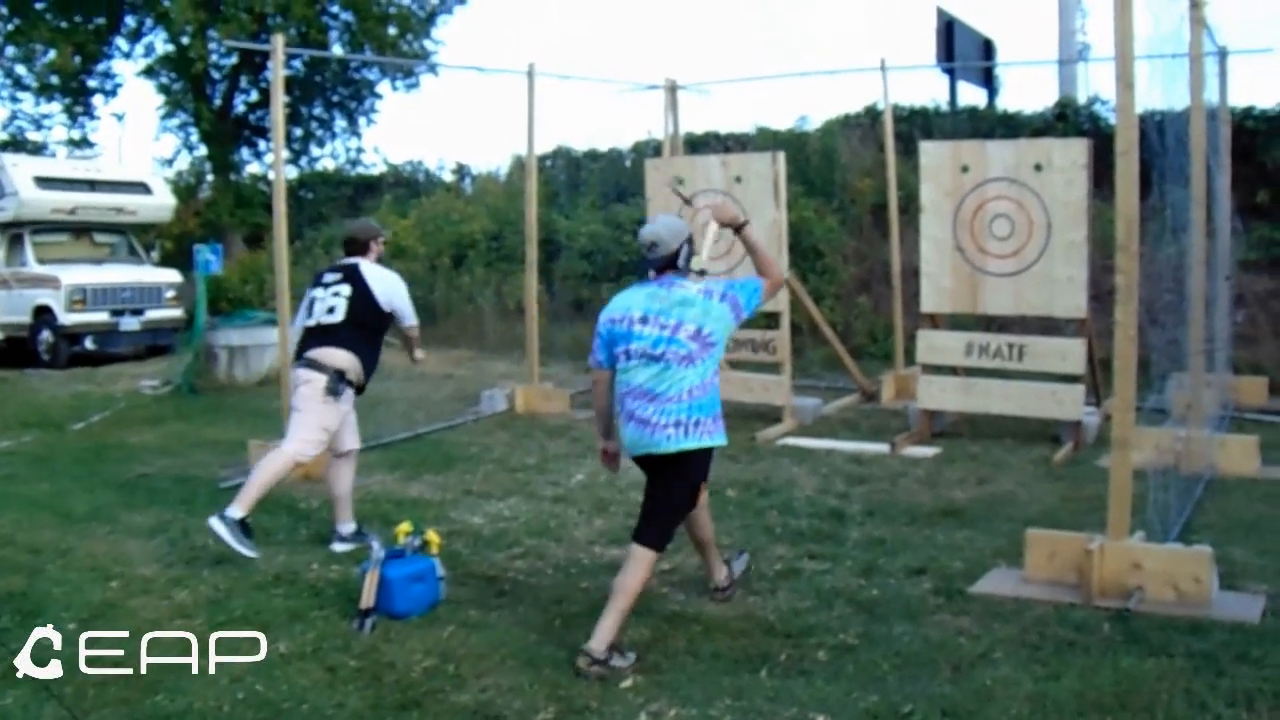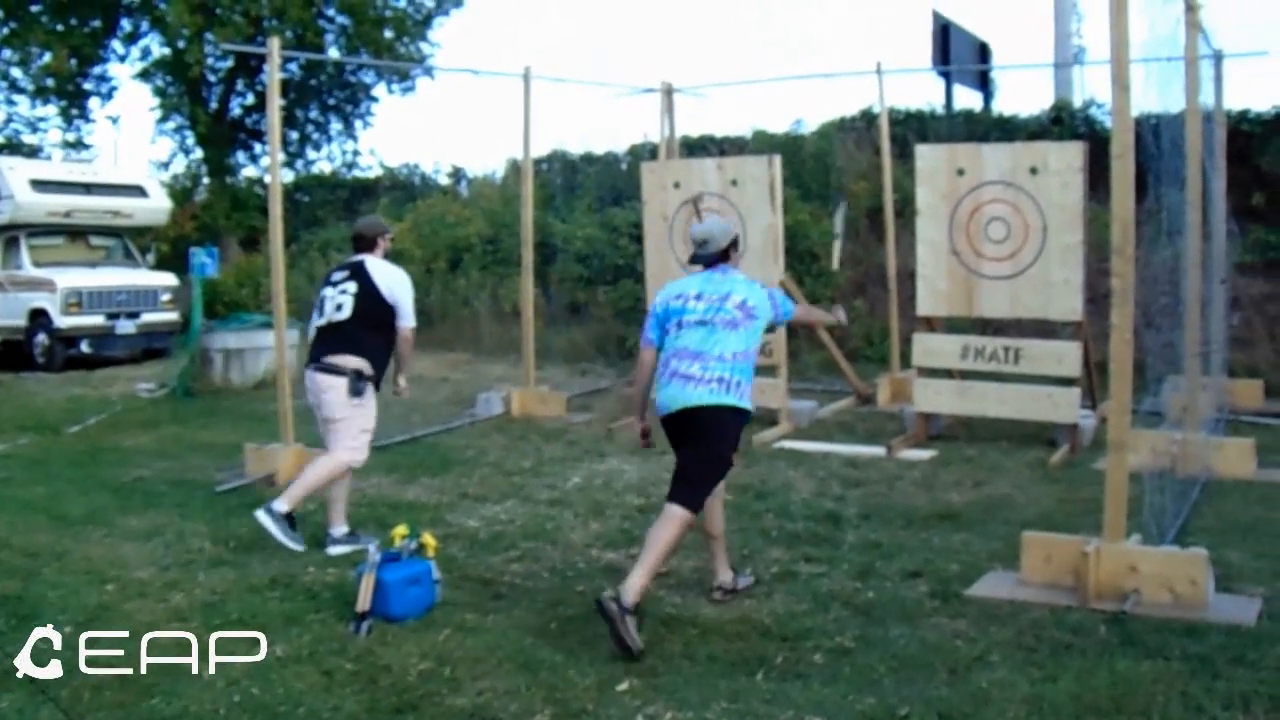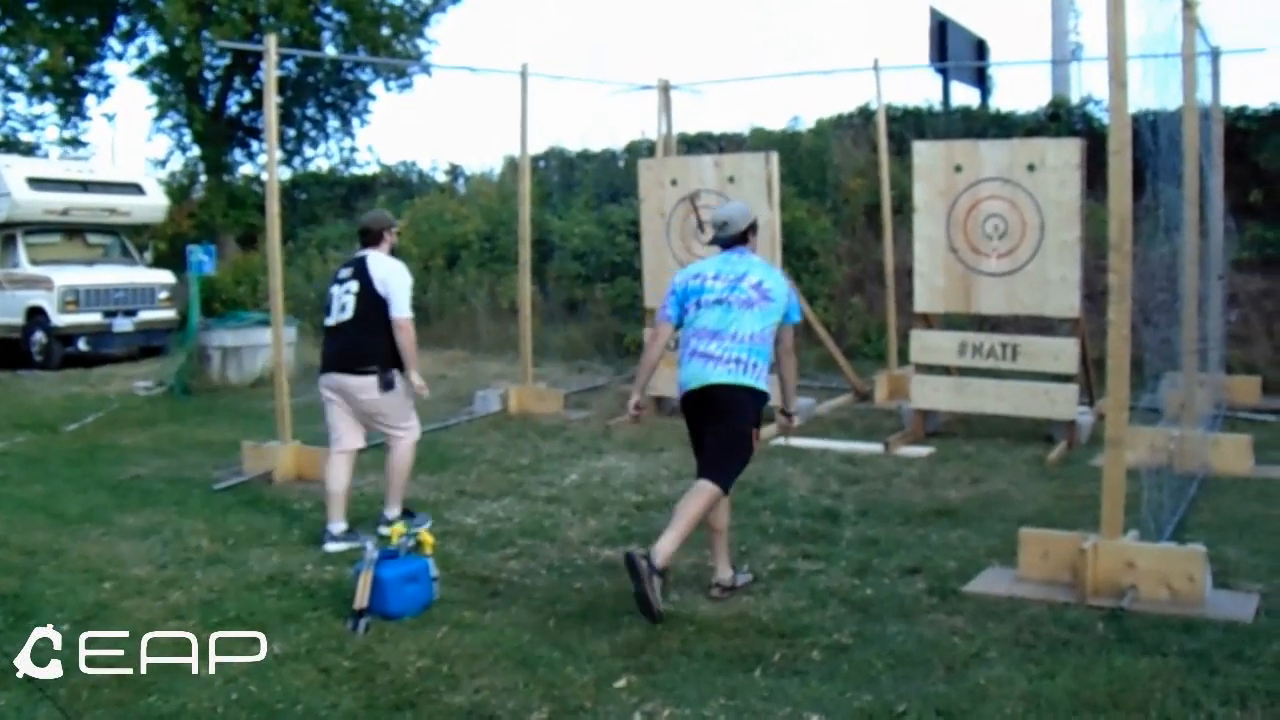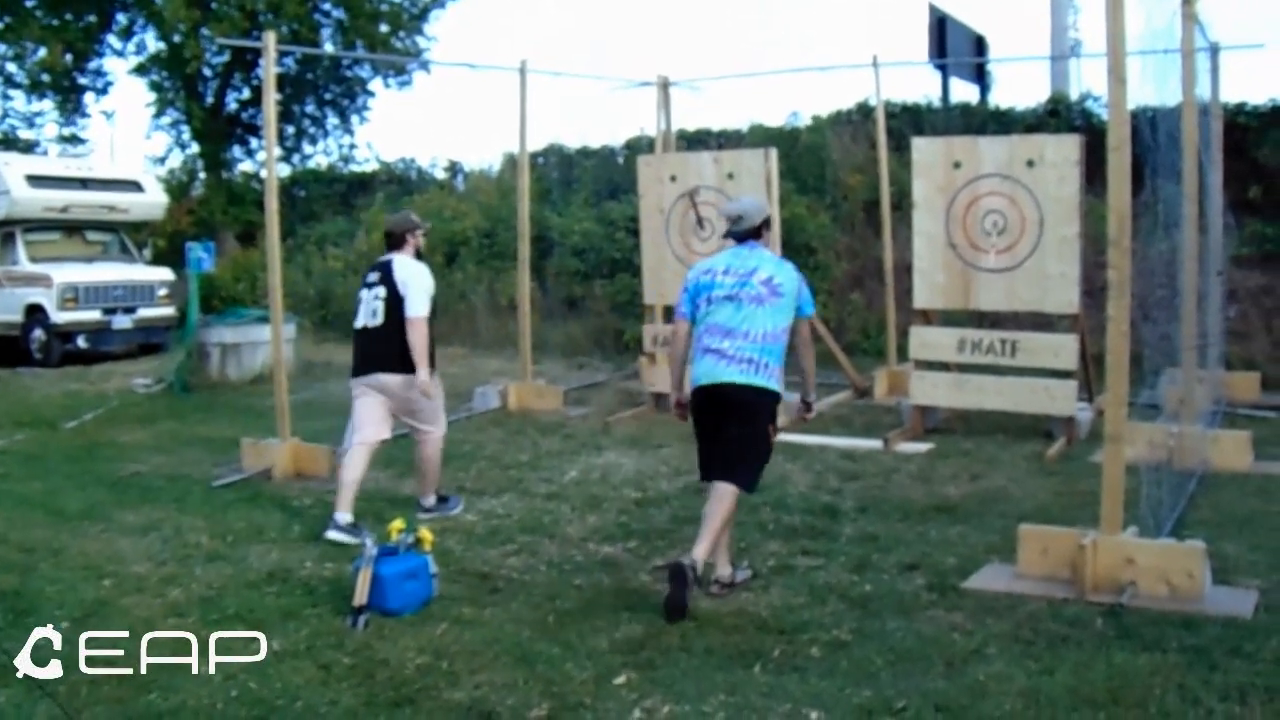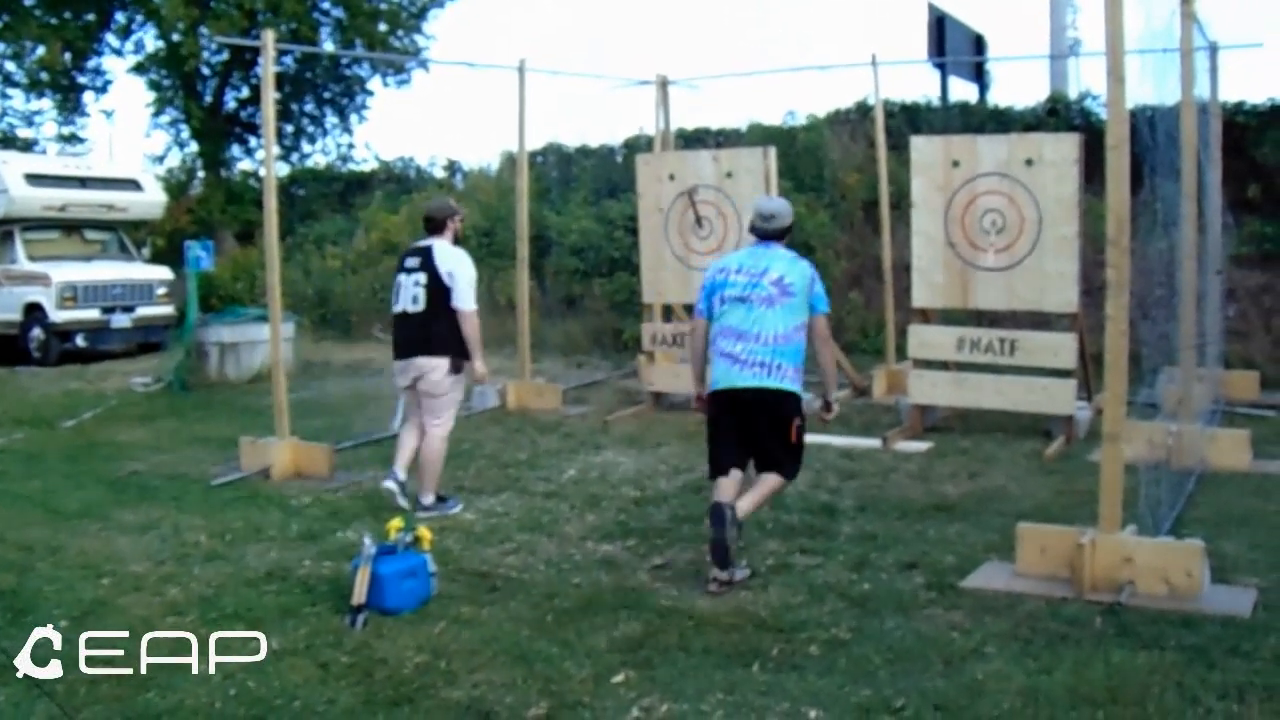
dt=0.3s
person 1, frame 1
left shoulder: (617, 306)
right shoulder: (714, 299)
left elbow: (601, 381)
right elbow: (774, 279)
left wrist: (606, 437)
right wrist: (740, 228)
left hip: (638, 436)
right hip: (687, 436)
left knee: (692, 492)
right knee: (647, 540)
left ankle: (719, 574)
right ankle: (599, 647)
person 1, frame 2
left shoulder: (669, 294)
right shoulder: (756, 293)
left elbow: (645, 360)
right elbow: (797, 314)
left wrist: (640, 416)
right wrist: (831, 316)
left hip: (673, 406)
right hip: (719, 406)
left knee: (709, 482)
right knee: (683, 503)
left ankle: (725, 576)
right ankle: (626, 596)
person 1, frame 3
left shoulder: (689, 276)
right shoulder: (775, 279)
left elbow: (659, 337)
right elbow: (786, 349)
left wrist: (638, 390)
right wrist: (788, 404)
left hip: (694, 387)
right hip: (741, 387)
left knee: (715, 475)
right knee: (714, 479)
left ankle: (724, 573)
right ankle: (655, 558)
person 1, frame 4
left shoulder: (703, 270)
right shoulder: (787, 273)
left elbow: (681, 335)
right elbow: (803, 339)
left wrist: (677, 389)
right wrist: (809, 393)
left hip: (707, 384)
right hip: (757, 386)
left knee: (719, 477)
right knee: (734, 479)
left ankle: (722, 569)
right ankle: (696, 562)
person 1, frame 5
left shoulder: (719, 268)
right shoulder: (802, 270)
left elbow: (699, 331)
right elbow: (821, 336)
left wrist: (699, 384)
right wrist: (830, 393)
left hip: (725, 383)
right hip: (777, 385)
left knee: (728, 471)
right knee: (782, 467)
left ankle: (722, 568)
right ankle: (733, 515)
person 2, frame 1
left shoulder: (322, 278)
right shoulder: (385, 279)
left elbow: (298, 331)
right elbow: (410, 327)
right wrist: (414, 350)
left hip: (312, 370)
right hip: (331, 378)
left knee: (345, 450)
right knee: (295, 450)
left ankle: (345, 531)
right ankle: (234, 515)
person 2, frame 2
left shoulder: (334, 275)
right shoulder: (393, 275)
right elbow: (404, 332)
right wrist: (401, 374)
left hip: (318, 372)
right hip: (348, 376)
left knee: (342, 452)
right knee: (346, 454)
left ankle: (339, 532)
right ankle: (278, 509)
person 2, frame 3
left shoulder: (342, 272)
right shoulder: (391, 268)
right elbow: (401, 323)
right wrist: (412, 371)
left hip: (332, 373)
right hip: (371, 374)
left knee: (342, 447)
right knee: (405, 436)
left ankle: (336, 530)
right ankle: (393, 514)
person 2, frame 4
left shoulder: (372, 274)
right shoulder: (415, 271)
right elbow: (416, 321)
right wrist: (423, 371)
left hip: (366, 372)
right hip: (404, 373)
left knee: (362, 441)
right knee: (432, 432)
left ankle: (341, 518)
right ankle: (430, 502)
person 2, frame 5
left shoulder: (405, 259)
right shoulder: (456, 258)
right elbow: (465, 312)
right wrist: (478, 358)
left hip: (405, 354)
right hip: (440, 357)
left knee: (416, 421)
right knee: (438, 426)
left ankle: (398, 476)
right ankle: (428, 500)
